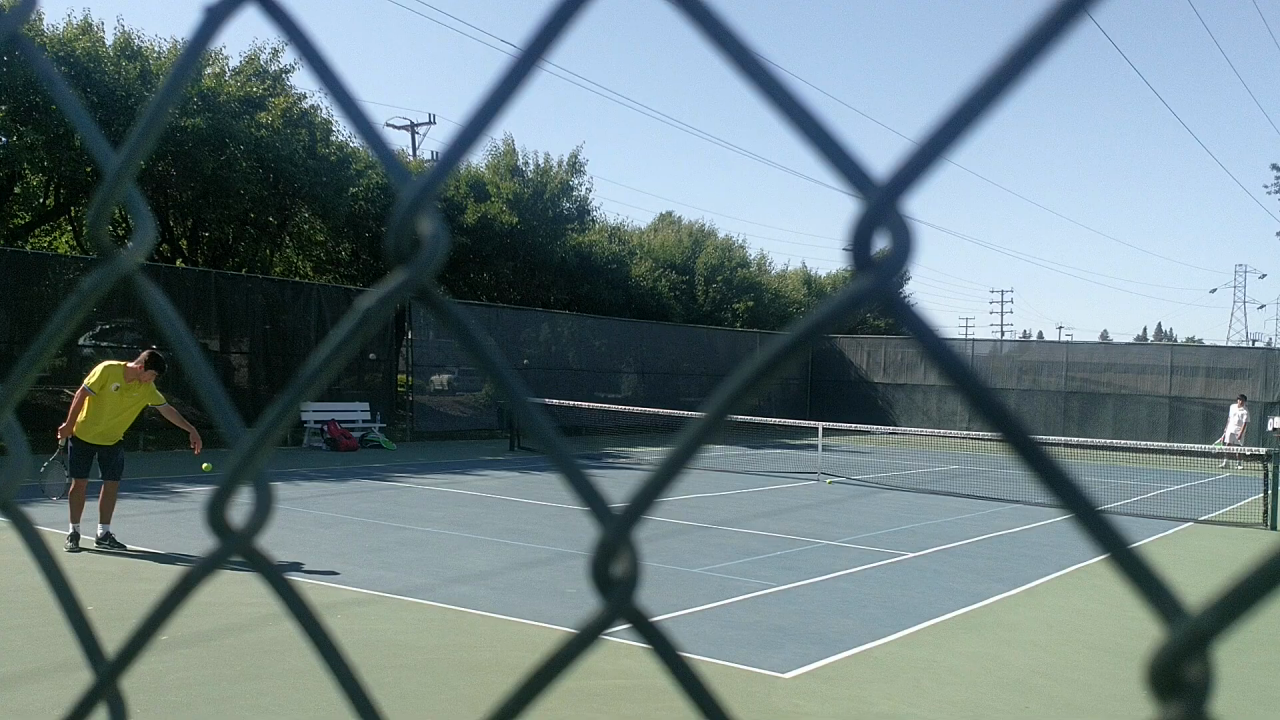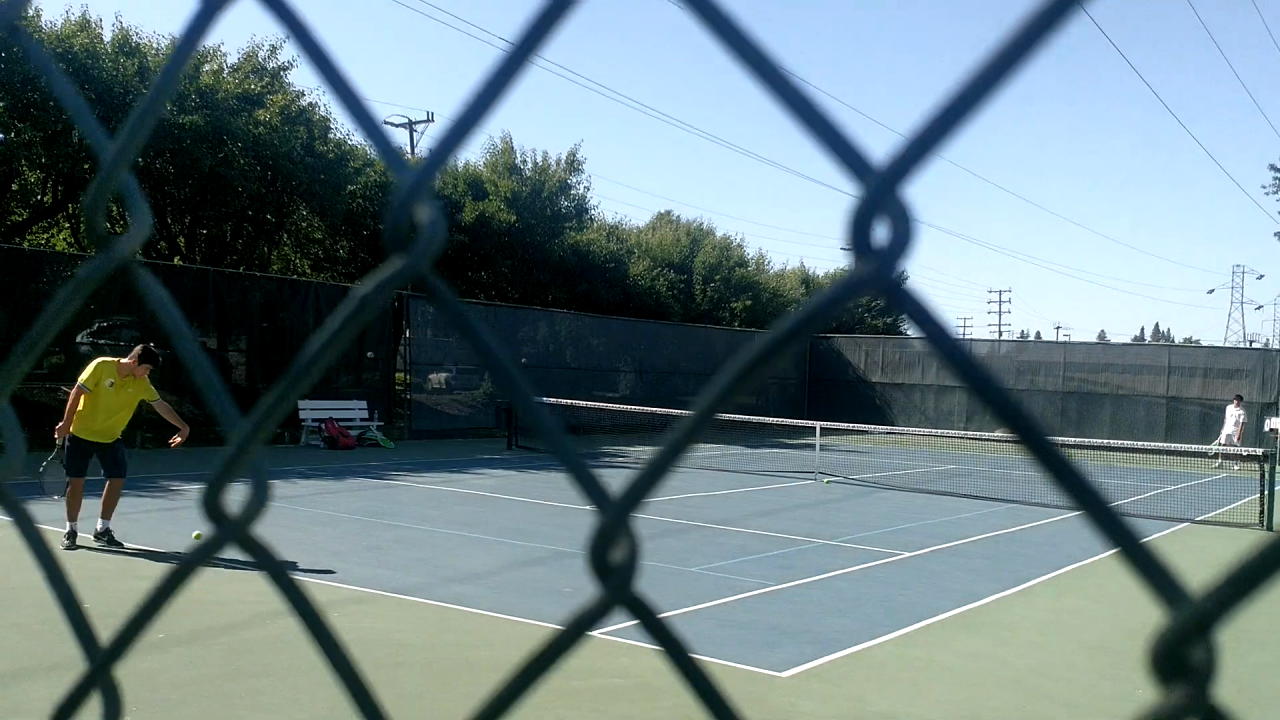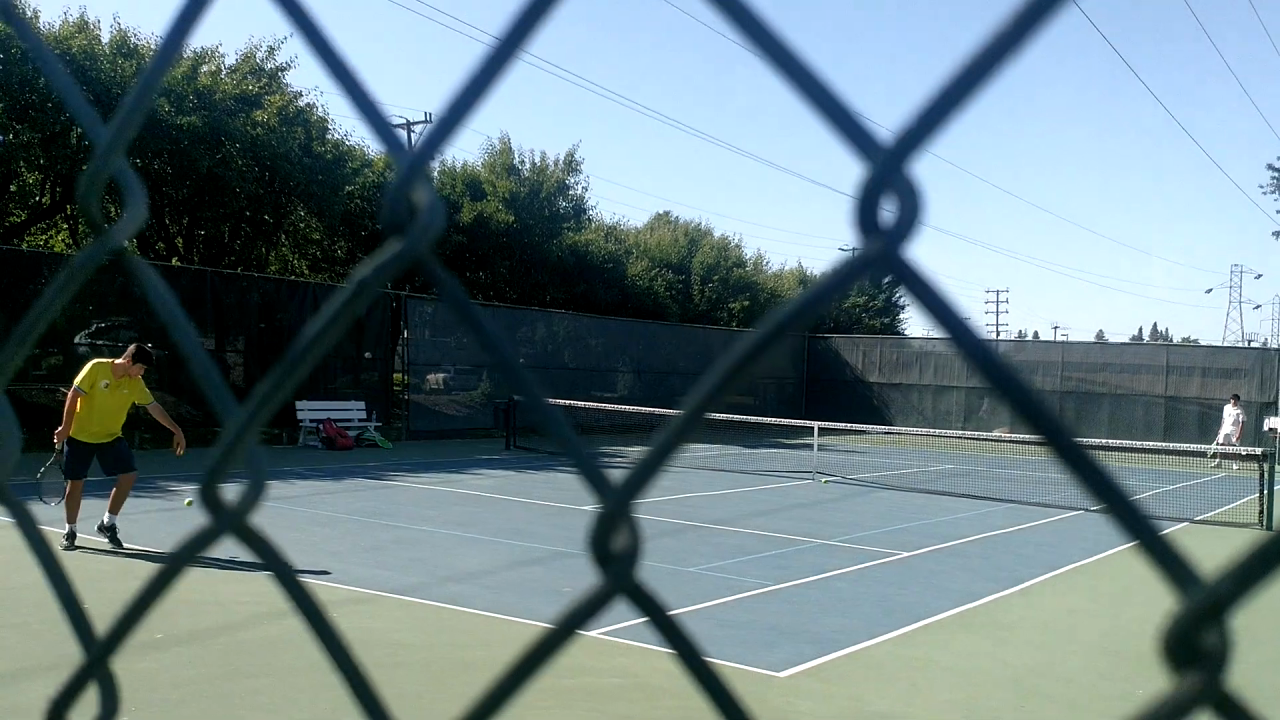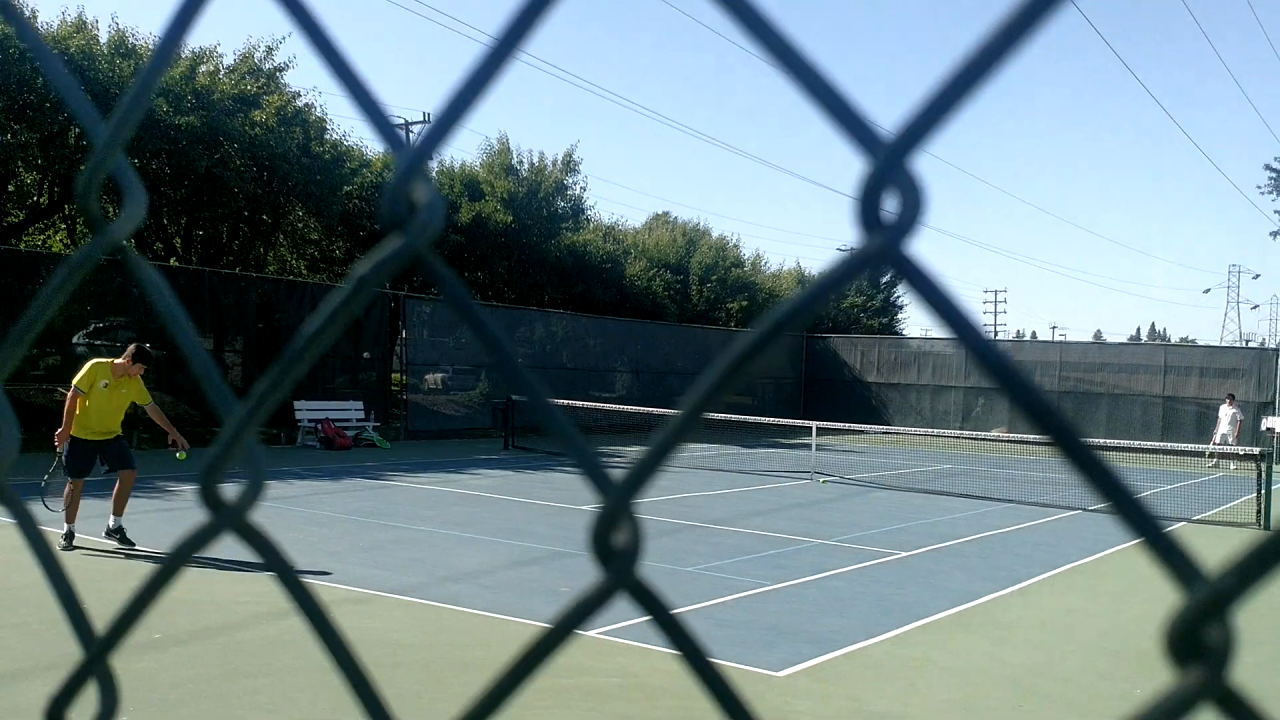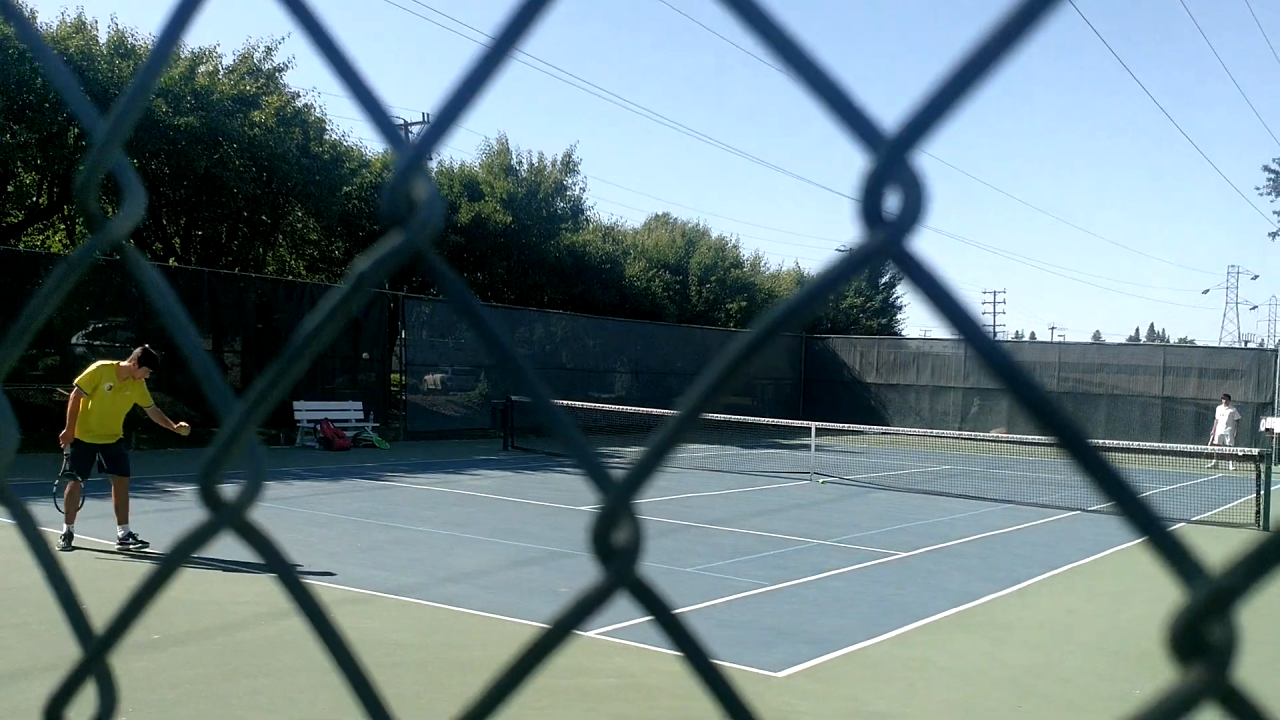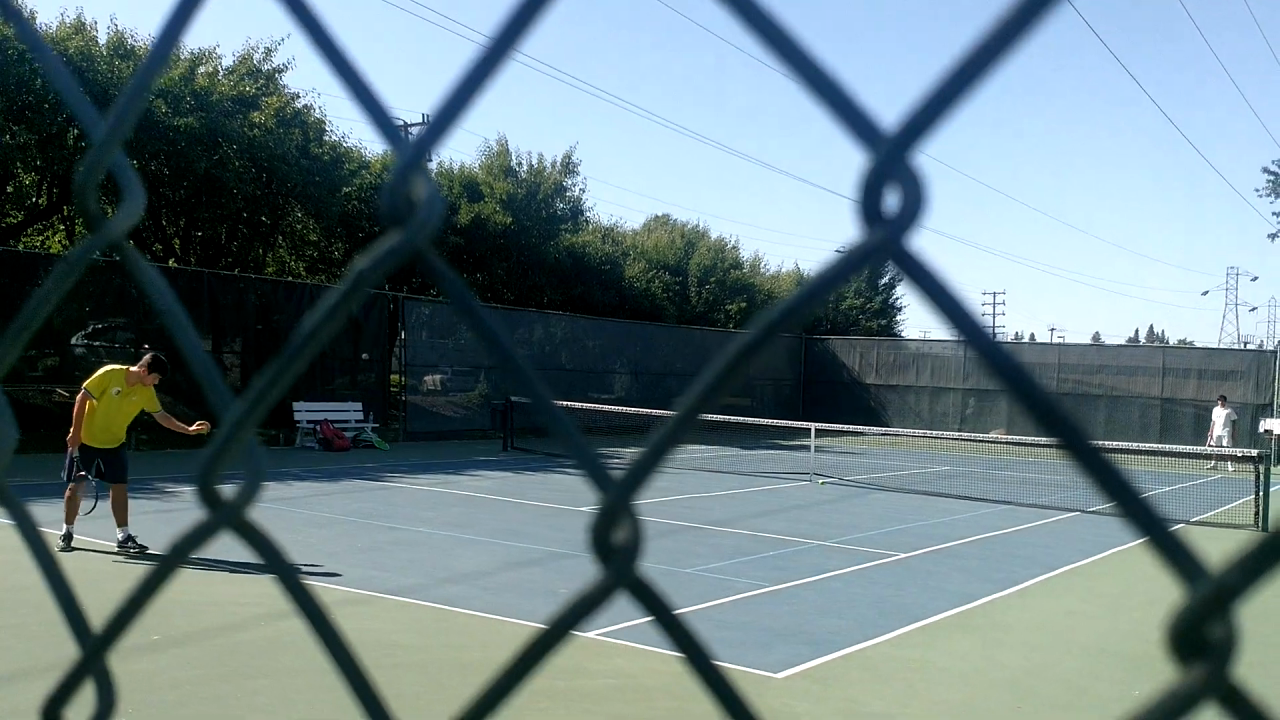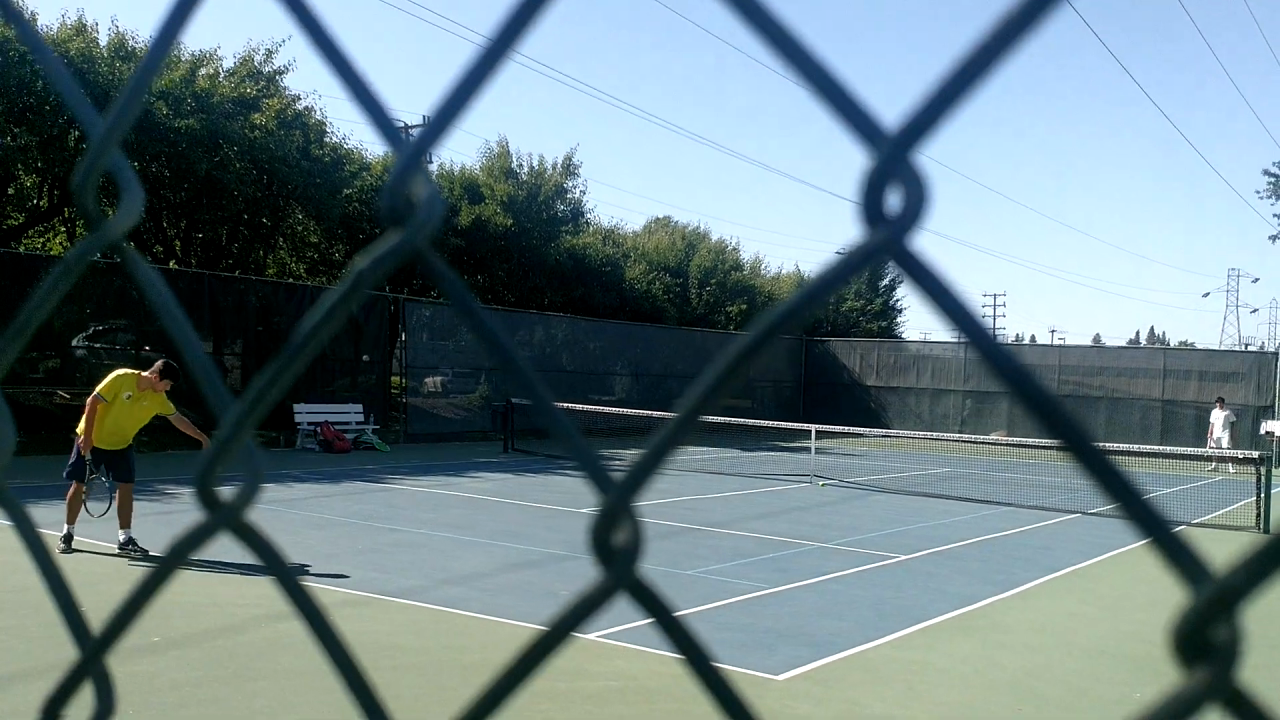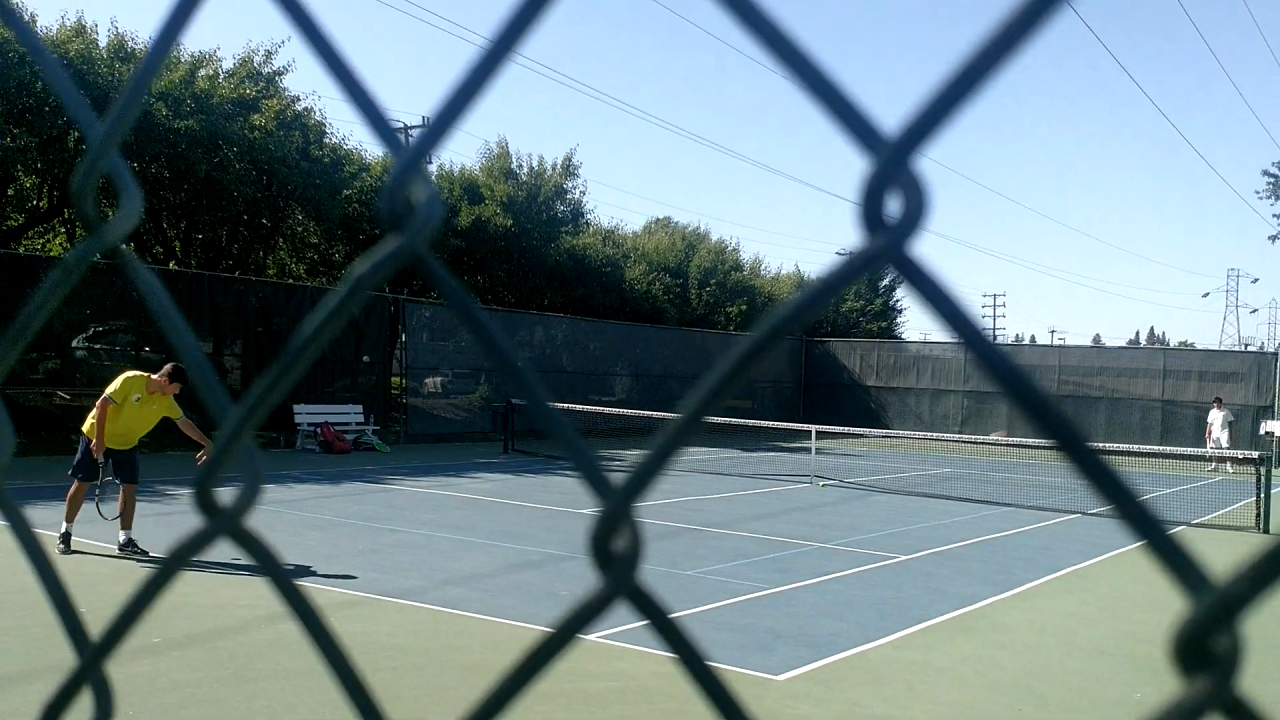
dt=0.1s
person 1, frame 1
left shoulder: (146, 387)
right shoulder: (108, 369)
left elbow: (166, 409)
right elbow: (82, 394)
left wrist: (192, 430)
right wrist: (69, 424)
left hip: (112, 440)
right hip: (83, 435)
left knee: (112, 483)
right knee: (79, 482)
left ankle: (103, 534)
right ankle: (74, 533)
person 1, frame 2
left shoulder: (141, 383)
right shoulder: (101, 366)
left elbow: (160, 405)
right elbow: (77, 392)
left wrist: (183, 426)
right wrist: (66, 424)
left hip: (111, 438)
right hip: (81, 433)
left knee: (117, 480)
right knee: (76, 481)
left ankle: (103, 529)
right ankle: (71, 530)
person 1, frame 3
left shoulder: (136, 383)
right shoulder: (96, 367)
left elbow: (153, 407)
right elbow: (73, 395)
left wrist: (177, 431)
right wrist: (65, 428)
left hip: (111, 437)
right hip: (80, 436)
left knee: (129, 476)
right knee: (75, 483)
left ankle: (108, 523)
right ankle: (70, 532)
person 1, frame 4
left shoulder: (134, 382)
right shoulder: (95, 367)
left elbow: (151, 408)
right elbow: (73, 396)
left wrist: (173, 432)
right wrist: (65, 429)
left hip: (111, 435)
right hip: (80, 434)
left knee: (128, 474)
right knee: (75, 482)
left ankle: (115, 526)
right ankle: (68, 531)
person 1, frame 5
left shoulder: (138, 385)
right shoulder: (100, 370)
left elbow: (152, 411)
right elbow: (76, 396)
left wrist: (174, 426)
right wrist: (69, 430)
left hip: (112, 438)
right hip: (82, 436)
left knee: (121, 481)
right knee: (76, 483)
left ankle: (124, 534)
right ankle: (67, 532)
person 1, frame 6
left shoulder: (146, 391)
right shoulder: (109, 374)
left elbow: (161, 416)
right elbow: (82, 399)
left wrist: (188, 429)
right wrist: (75, 433)
left hip: (114, 442)
right hip: (85, 439)
left knee: (119, 486)
right knee: (75, 486)
left ankle: (124, 537)
right ankle: (67, 533)
person 1, frame 7
left shoulder: (157, 396)
right shoulder: (122, 377)
left elbow: (177, 419)
right elbow: (93, 401)
left wrist: (202, 437)
right wrist: (87, 437)
left hip: (121, 443)
right hip: (91, 439)
left knee: (126, 486)
right knee: (79, 485)
left ankle: (125, 539)
right ankle: (67, 534)
person 1, frame 8
left shoulder: (165, 400)
right shoulder: (130, 380)
left elbow: (183, 422)
right elbow: (102, 404)
left wrist: (207, 443)
right wrist: (99, 439)
left hip: (127, 445)
right hip: (97, 438)
left knee: (130, 488)
right knee: (81, 484)
left ankle: (125, 540)
right ankle: (65, 533)
